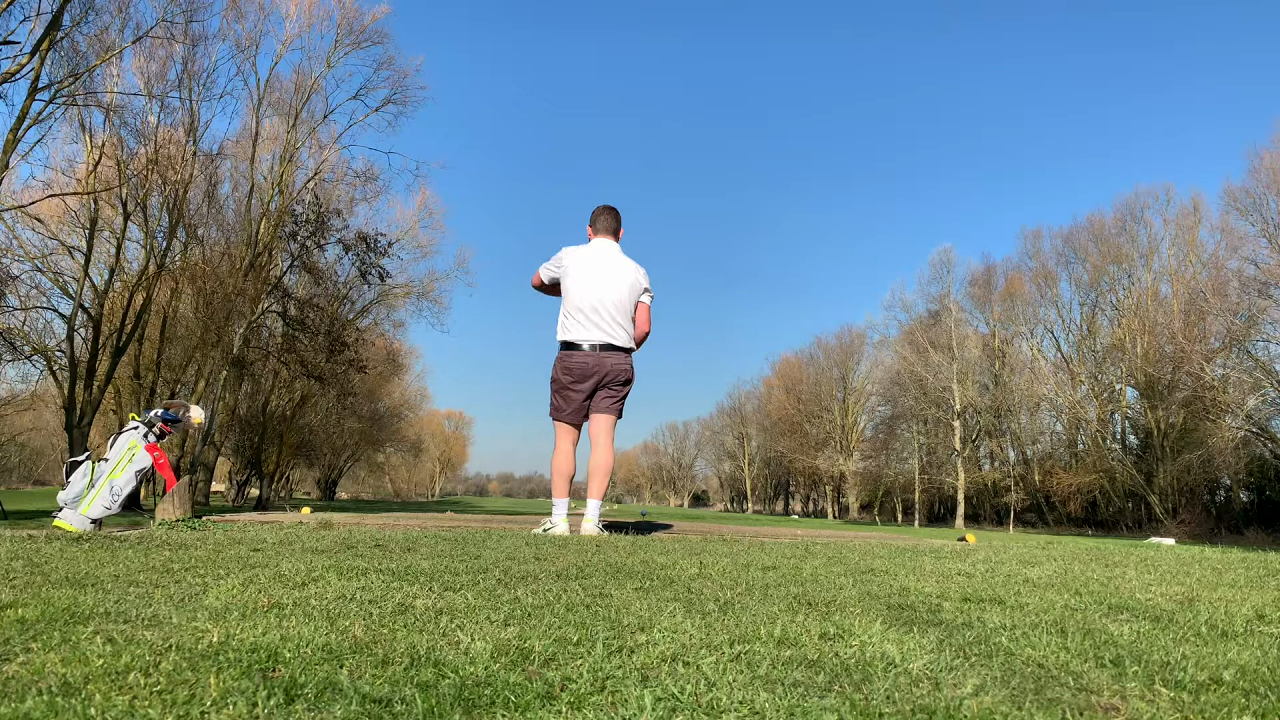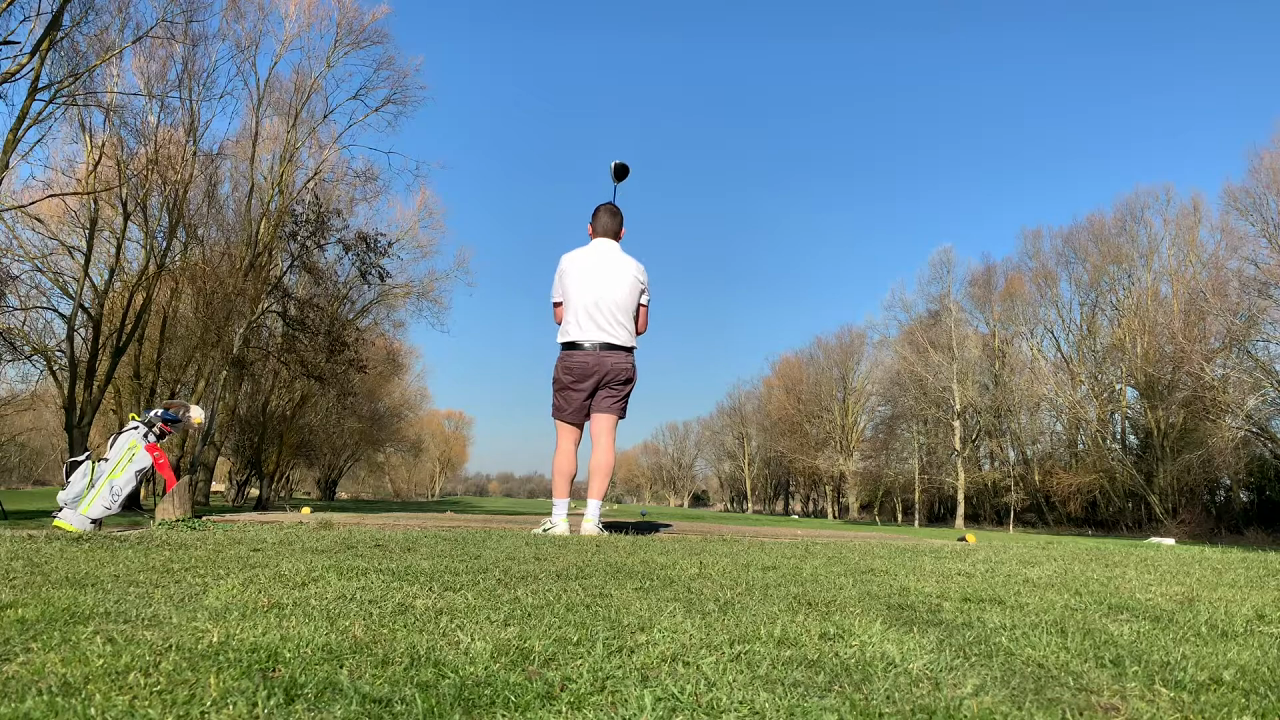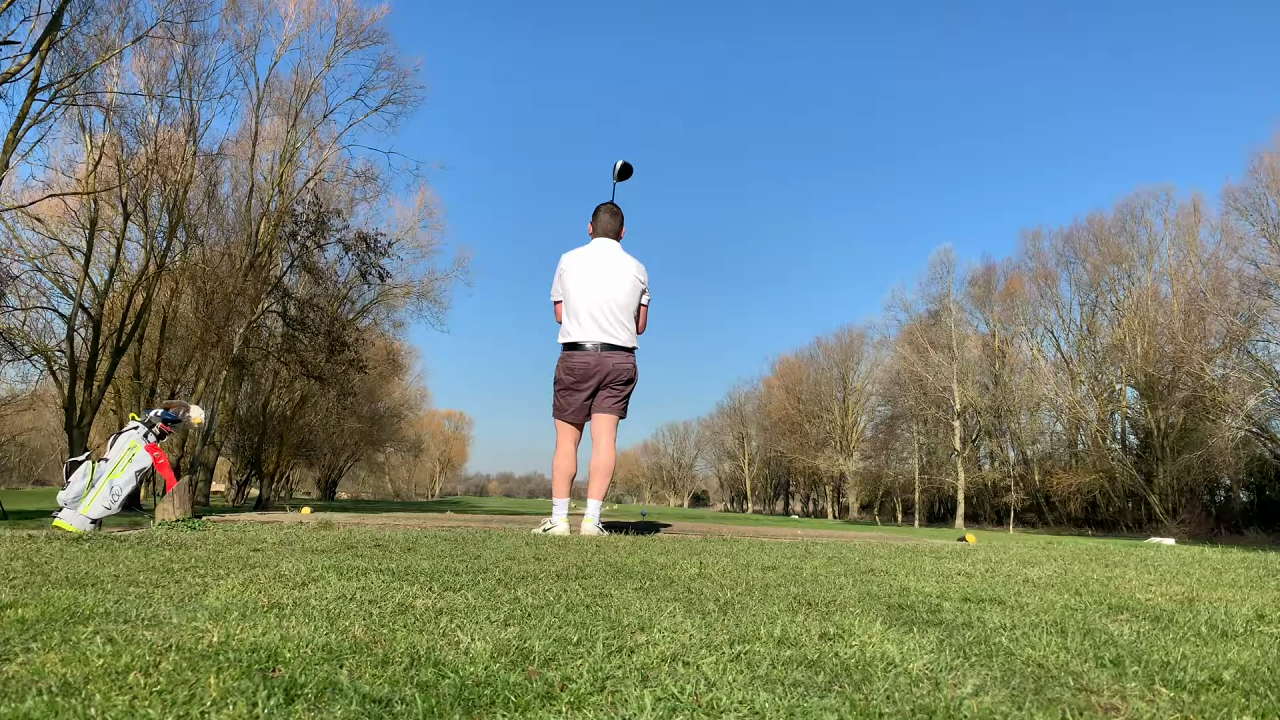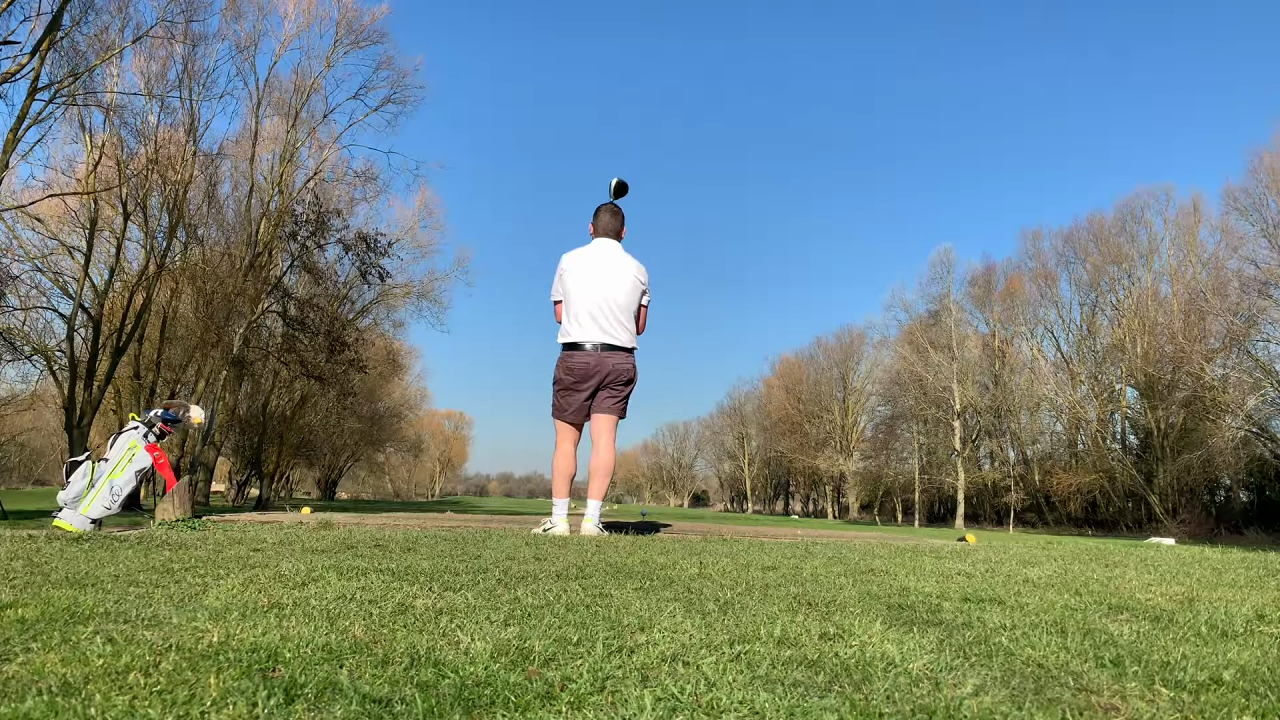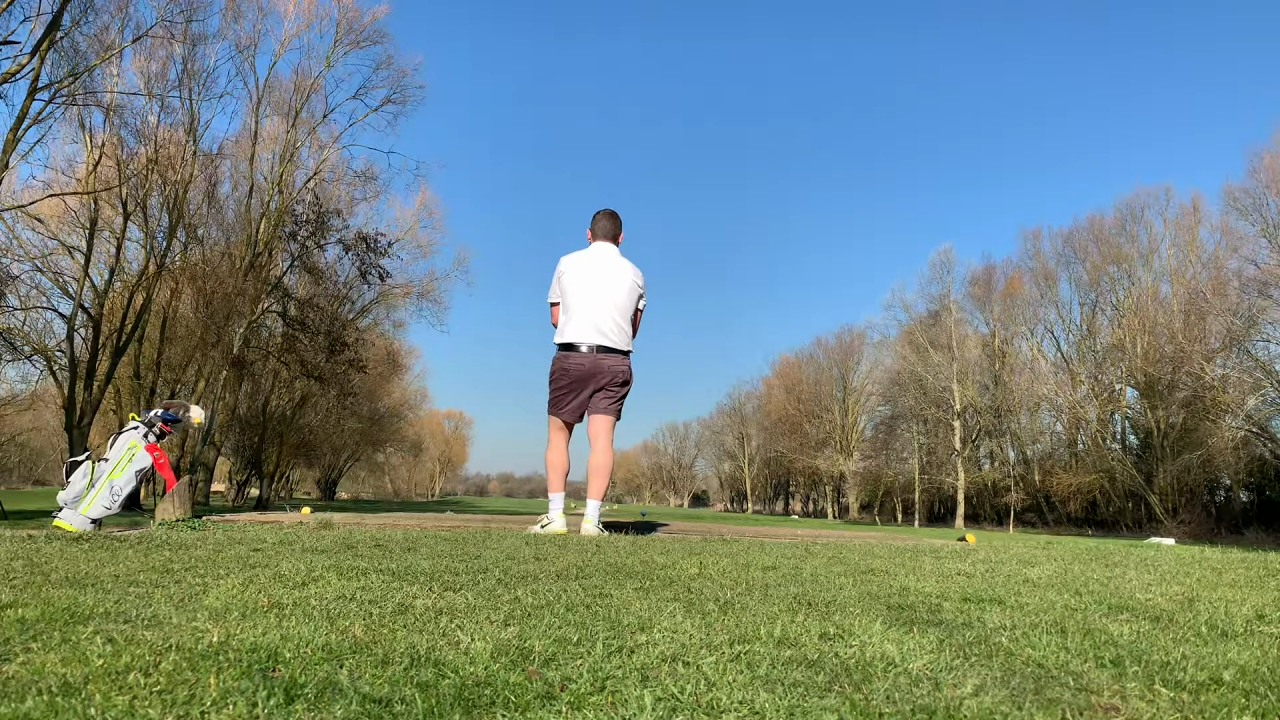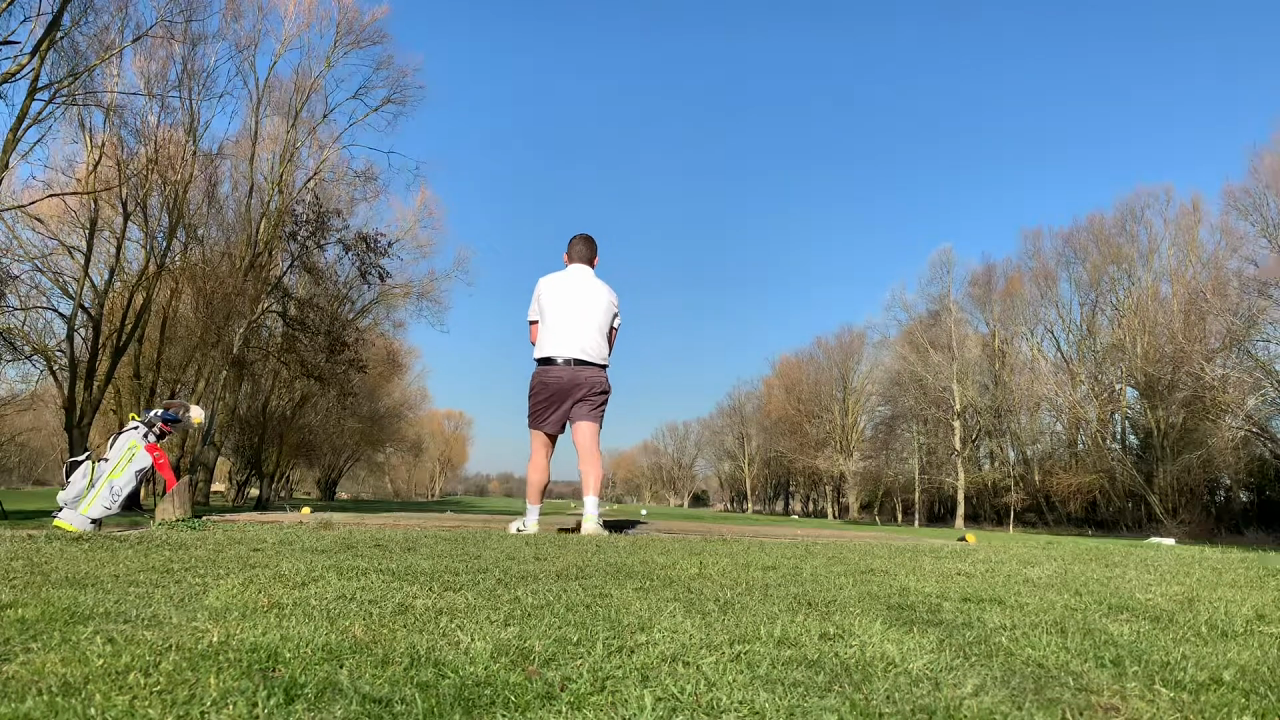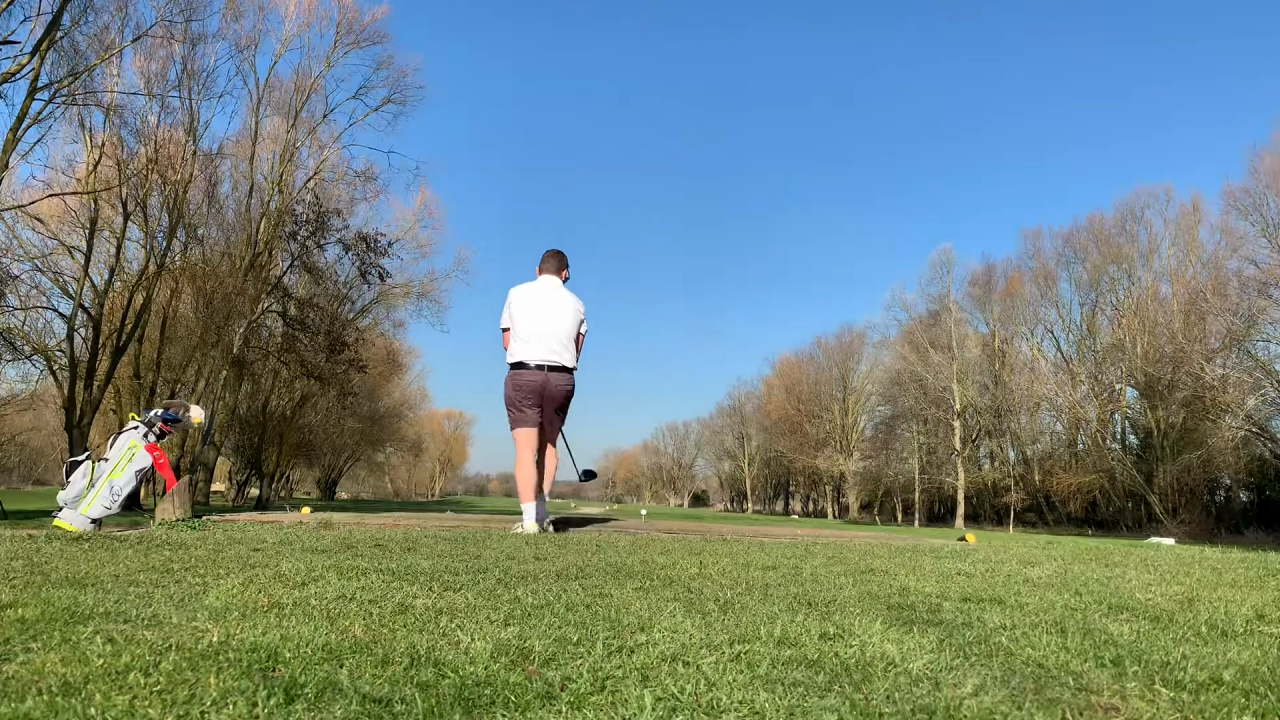
dt=0.4s
person 1, frame 1
left shoulder: (570, 256)
right shoulder: (636, 271)
left elbow: (538, 282)
right elbow: (643, 327)
left hip: (574, 358)
right hip: (617, 361)
left knee: (565, 440)
right knee: (602, 438)
left ankle: (558, 518)
right ankle: (592, 518)
person 1, frame 2
left shoulder: (569, 261)
right shoulder: (636, 269)
left elbow: (559, 316)
right elbow: (640, 326)
left hip: (575, 357)
right hip: (619, 360)
left knee: (567, 440)
right knee: (604, 438)
left ankle: (559, 519)
right ankle: (591, 519)
person 1, frame 3
left shoulder: (569, 260)
right shoulder: (636, 269)
left elbow: (560, 314)
right elbow: (640, 325)
left hip: (576, 357)
right hip: (620, 360)
left knee: (567, 440)
right knee: (604, 439)
left ankle: (559, 518)
right ankle: (592, 519)
person 1, frame 4
left shoulder: (569, 260)
right shoulder: (637, 269)
left elbow: (560, 314)
right elbow: (640, 325)
left hip: (575, 357)
right hip: (619, 360)
left knee: (566, 441)
right knee: (604, 439)
left ankle: (558, 519)
right ankle: (591, 519)
person 1, frame 5
left shoulder: (567, 263)
right shoulder: (634, 273)
left elbow: (556, 317)
left hip: (572, 358)
right hip: (615, 362)
left knee: (558, 436)
right knee: (602, 440)
left ankle: (555, 515)
right ankle: (591, 519)
person 1, frame 6
left shoulder: (546, 283)
right shoulder: (608, 293)
left elbow: (535, 337)
right elbow: (609, 344)
left hip: (550, 372)
right hip: (592, 375)
left knee: (541, 451)
right knee: (589, 448)
left ankle: (530, 520)
right ankle: (591, 516)
person 1, frame 7
left shoulder: (516, 293)
right shoulder: (575, 303)
left elbow: (507, 342)
right elbow: (576, 350)
left hip: (523, 376)
right hip: (561, 379)
left knee: (525, 450)
right knee: (548, 446)
left ankle: (529, 520)
right ankle: (541, 513)
